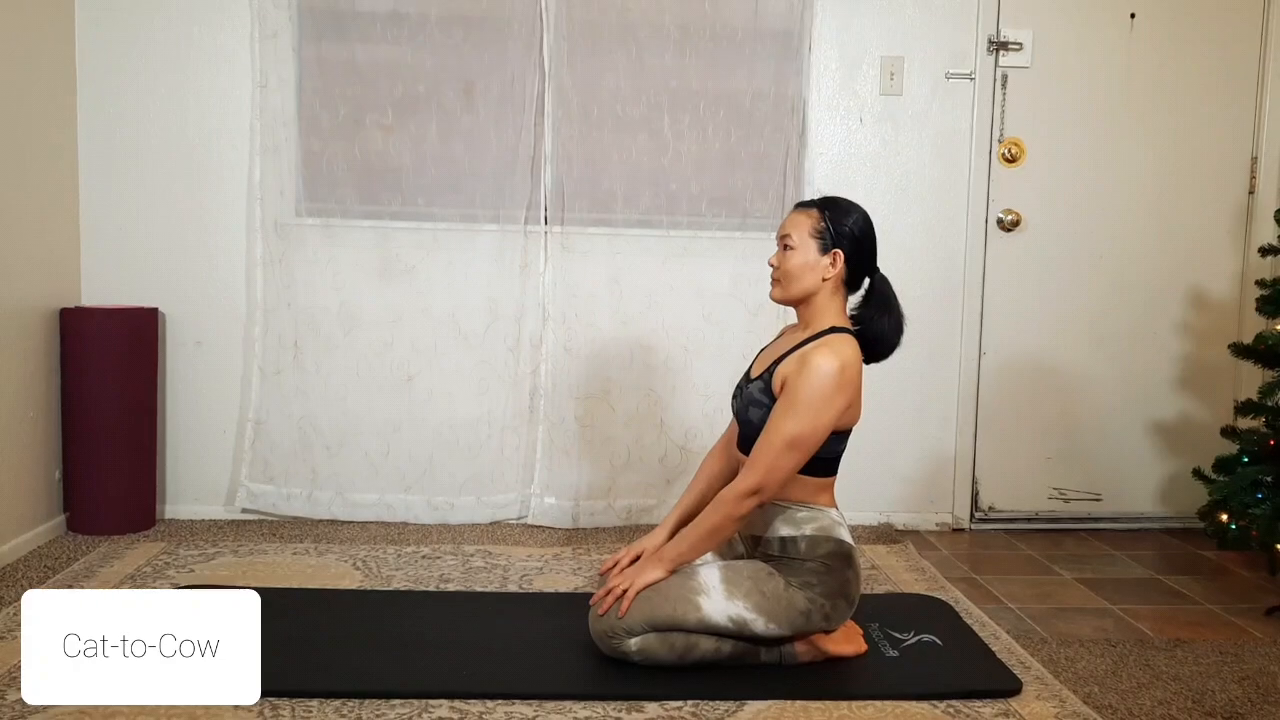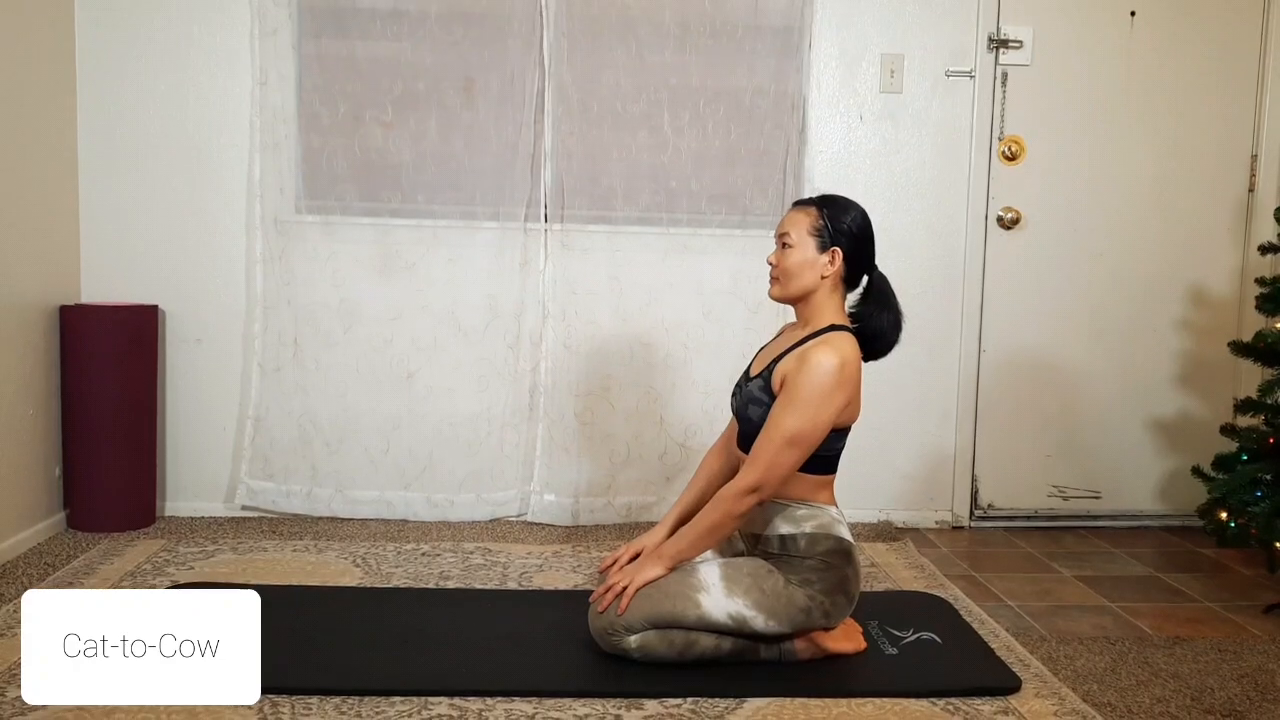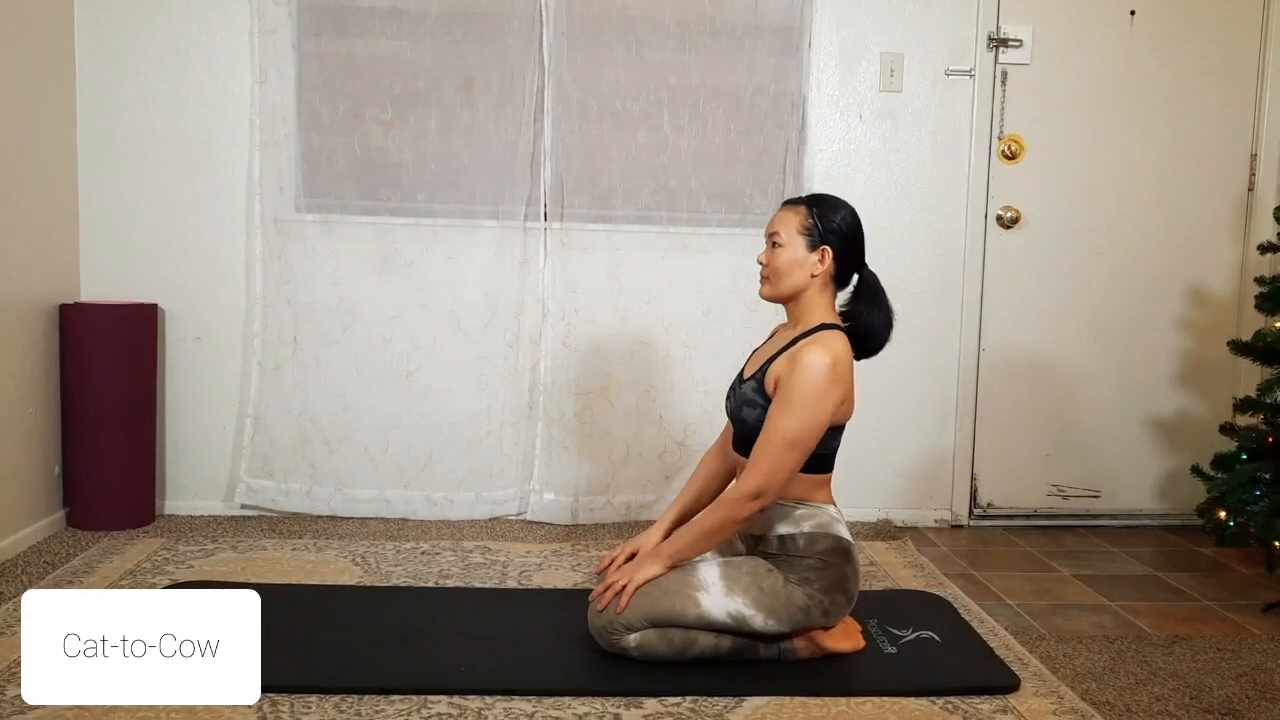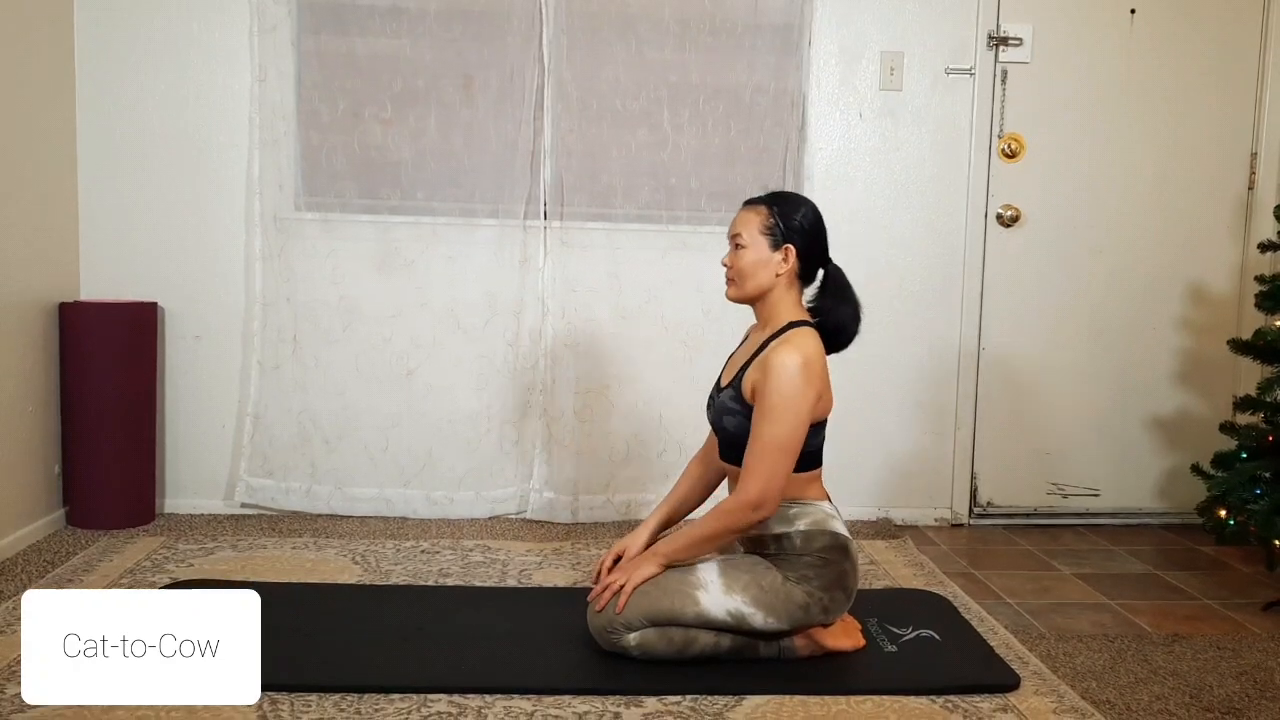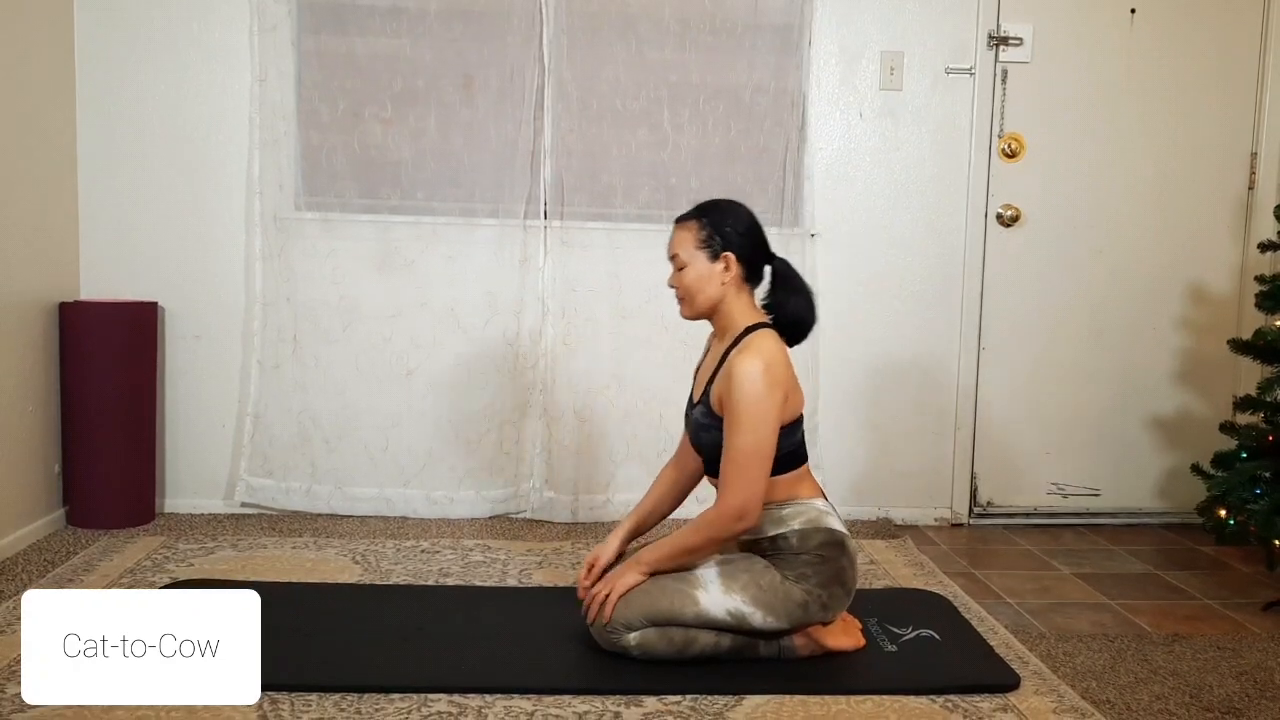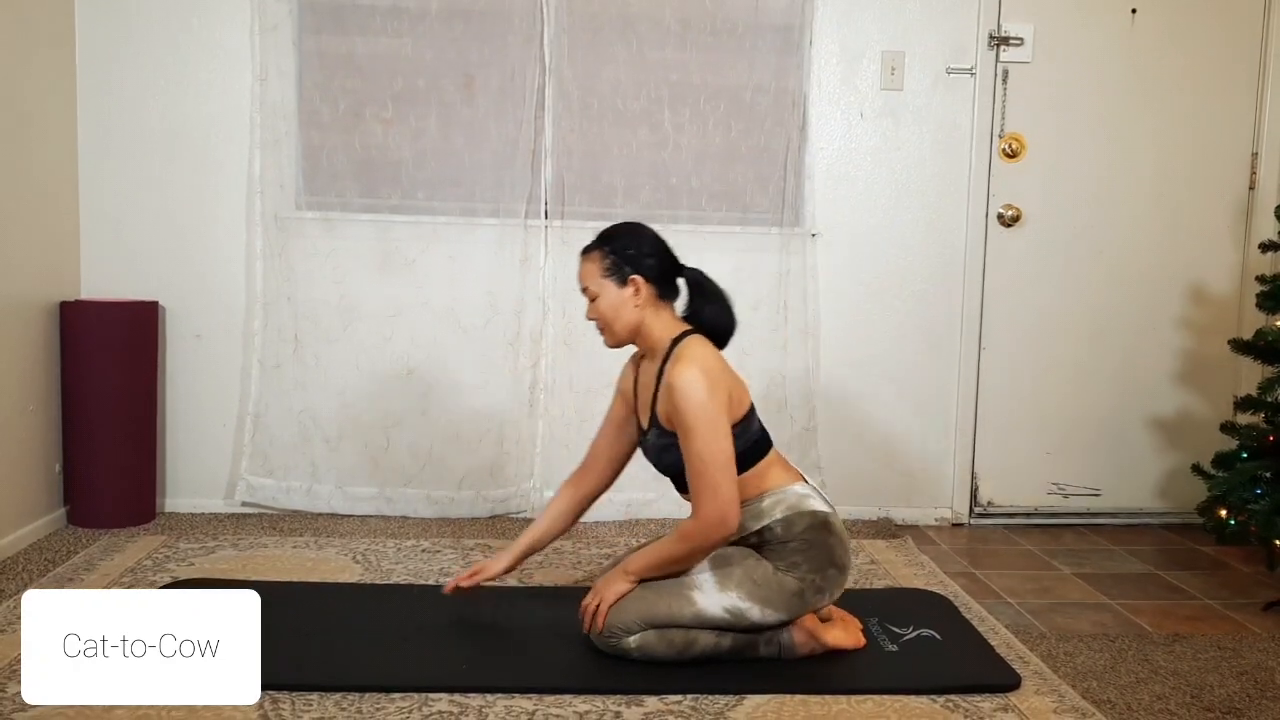
dt=0.3s
person 1, frame 1
left shoulder: (828, 362)
right shoulder: (793, 339)
left elbow: (752, 487)
right elbow: (729, 449)
left wrist: (663, 562)
right wrist: (663, 532)
left hip: (805, 567)
right hip: (758, 540)
left knee: (615, 621)
right knee: (614, 589)
left ankle: (804, 642)
right ankle: (796, 628)
person 1, frame 2
left shoulder: (828, 359)
right shoulder: (792, 338)
left elbow: (752, 485)
right elbow: (730, 447)
left wrist: (663, 559)
right wrist: (662, 530)
left hip: (804, 565)
right hip: (758, 538)
left knee: (613, 618)
right knee: (615, 585)
left ankle: (801, 639)
right ankle: (792, 627)
person 1, frame 3
left shoulder: (819, 358)
right shoulder: (786, 338)
left elbow: (755, 490)
right elbow: (727, 449)
left wrist: (662, 557)
right wrist: (660, 529)
left hip: (804, 566)
right hip: (759, 539)
left knee: (613, 617)
right knee: (616, 585)
left ankle: (802, 638)
right ankle: (795, 624)
person 1, frame 4
left shoulder: (791, 358)
right shoulder: (760, 338)
left elbow: (755, 501)
right elbow: (715, 456)
left wrist: (656, 557)
right wrist: (648, 530)
left hip: (803, 564)
right hip: (761, 542)
left knee: (613, 617)
right knee: (614, 586)
left ankle: (799, 637)
right ankle: (794, 622)
person 1, frame 5
left shoulder: (753, 364)
right shoulder: (722, 345)
left elbow: (737, 512)
right elbow: (687, 462)
left wrist: (639, 565)
right wrist: (621, 538)
left hip: (801, 563)
right hip: (762, 545)
left knee: (614, 618)
right knee: (607, 587)
left ankle: (797, 636)
right ankle: (792, 618)
person 1, frame 6
left shoulder: (689, 375)
right shoulder: (640, 372)
left elbow: (716, 520)
right elbow: (589, 479)
left wrist: (626, 573)
right wrist: (507, 558)
left hip: (797, 549)
right hip: (756, 539)
left knee: (617, 624)
right knee: (621, 586)
left ankle: (794, 634)
right ankle: (791, 605)
